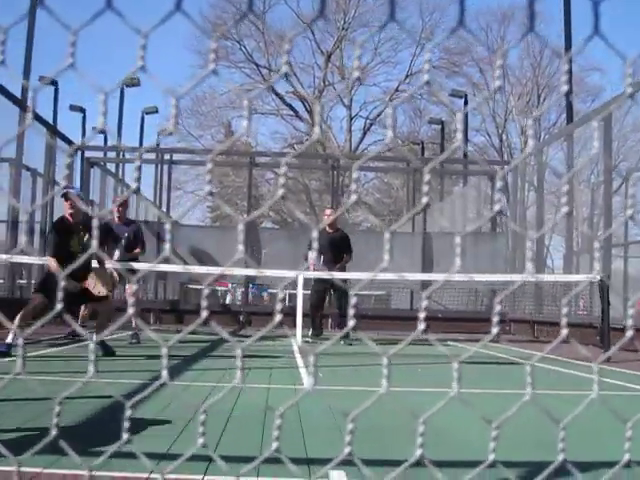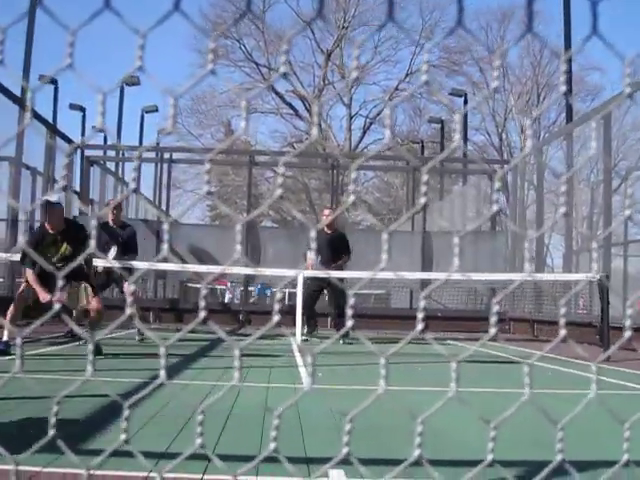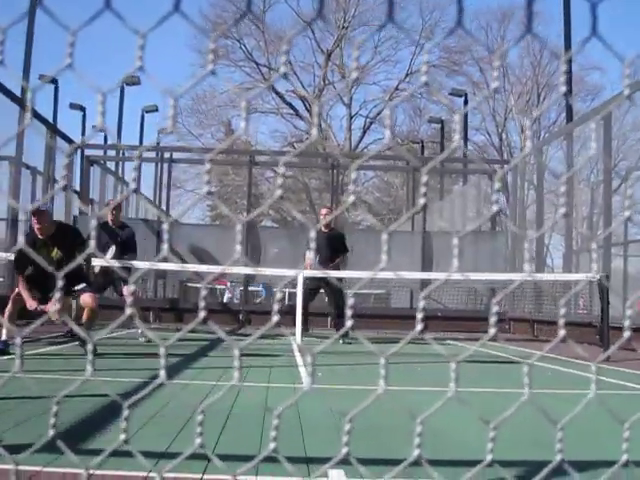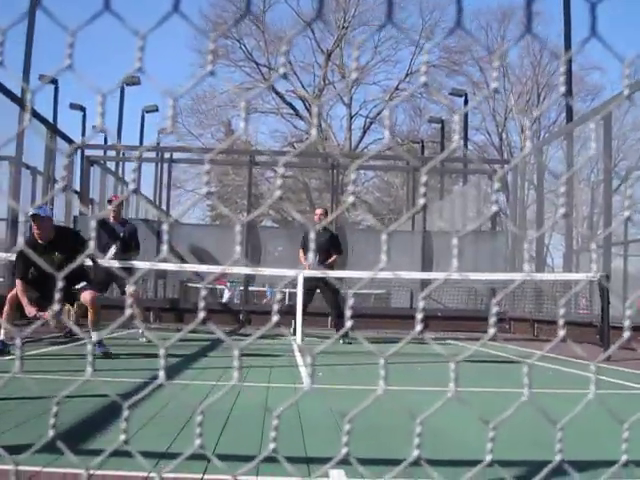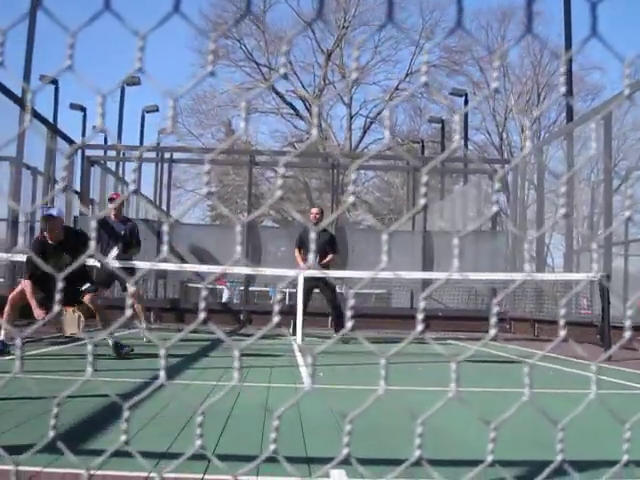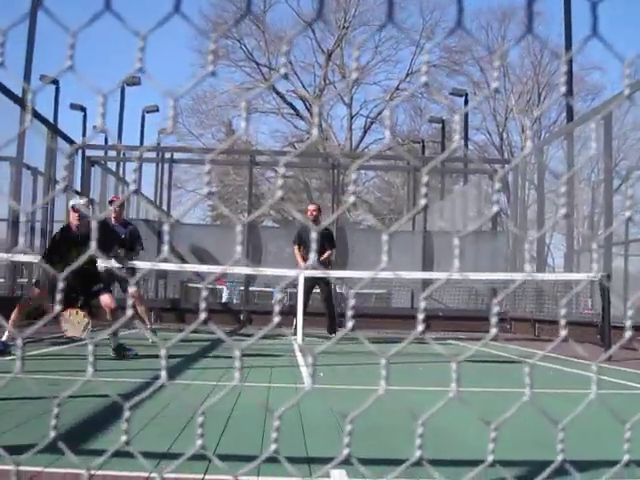
dt=0.1s
person 1, frame 1
left shoulder: (92, 223)
right shoulder: (59, 227)
right elbow: (50, 260)
right wrist: (66, 281)
left hip: (82, 277)
right hip: (57, 275)
left knee: (108, 308)
right knee: (35, 305)
left ankle: (98, 340)
person 1, frame 2
left shoulder: (77, 228)
right shoulder: (37, 236)
left elbow: (87, 252)
right elbow: (29, 269)
left wrist: (90, 271)
right wrist: (41, 292)
left hip: (75, 274)
right hip: (47, 275)
left knee: (97, 306)
right knee: (21, 296)
left ankle: (91, 338)
person 1, frame 3
left shoulder: (68, 232)
right shoulder: (29, 241)
left elbow: (83, 251)
right elbow: (19, 275)
right wrist: (29, 300)
left hip: (71, 275)
right hip: (43, 275)
left knee: (91, 303)
right knee: (16, 297)
left ankle: (84, 337)
person 1, frame 4
left shoulder: (68, 235)
right shoulder: (29, 246)
left elbow: (85, 251)
right elbow: (20, 280)
right wrist: (27, 307)
left hip: (72, 275)
right hip: (44, 277)
left knee: (91, 299)
right knee: (13, 297)
left ankle: (96, 340)
person 1, frame 5
left shoulder: (77, 236)
right shoulder: (38, 246)
right elbow: (29, 280)
right wrist: (35, 308)
left hip: (76, 277)
right hip: (48, 277)
left knee: (94, 301)
right knee: (14, 298)
left ankle: (113, 344)
person 1, frame 6
left shoulder: (101, 232)
right shoulder: (62, 236)
left elbow: (115, 249)
right elbow: (47, 267)
right wrist: (45, 299)
left hip: (87, 277)
left knee: (109, 303)
right knee: (26, 303)
left ankle: (116, 345)
person 2, frame 1
left shoulder: (134, 227)
right shoulder: (107, 225)
left elbow: (141, 250)
left wrist: (126, 256)
left hip: (128, 266)
left knee: (130, 292)
left ankle: (135, 331)
person 2, frame 2
left shoulder: (129, 230)
right shoulder: (101, 227)
left elbow: (134, 255)
left wrist: (120, 259)
left hip: (122, 268)
right hip: (104, 268)
left knee: (130, 291)
right knee: (89, 295)
left ankle: (138, 329)
person 2, frame 3
left shoulder: (128, 231)
right shoulder: (100, 227)
left elbow: (133, 255)
left wrist: (119, 260)
left hip: (120, 270)
right hip: (102, 269)
left knee: (130, 294)
left ankle: (141, 330)
person 2, frame 4
left shoulder: (130, 227)
right shoulder: (101, 224)
left elbow: (136, 252)
right elbow: (94, 245)
left wrist: (121, 257)
left hip: (123, 267)
right hip: (103, 267)
left knee: (132, 294)
left ankle: (142, 330)
person 2, frame 5
left shoulder: (131, 225)
right shoulder: (101, 222)
left elbow: (137, 248)
right elbow: (95, 243)
left wrist: (123, 256)
left hip: (124, 266)
right hip: (105, 265)
left knee: (133, 293)
left ankle: (144, 328)
person 2, frame 6
left shoulder: (131, 228)
left elbow: (137, 251)
left wrist: (126, 258)
left hip: (125, 267)
right hip: (106, 266)
left knee: (135, 294)
left ankle: (150, 328)
person 3, frame 1
left shoulder: (342, 236)
right shoulder: (319, 234)
left elbow: (349, 255)
right elbow: (311, 251)
left wrist: (340, 265)
right wrist: (311, 264)
left knee: (341, 306)
right knee: (314, 304)
left ankle: (344, 336)
right ankle: (315, 333)
person 3, frame 2
left shoulder: (340, 236)
right shoulder: (317, 234)
left elbow: (347, 256)
right elbow: (310, 251)
left wrist: (337, 265)
right wrist: (309, 264)
left knee: (338, 306)
right knee: (307, 302)
left ankle: (343, 335)
right ankle: (310, 330)
person 3, frame 3
left shoulder: (338, 235)
right shoulder: (315, 234)
left elbow: (343, 256)
right elbow: (309, 251)
left wrist: (332, 266)
right wrist: (307, 262)
left knee: (337, 306)
right knee: (302, 302)
left ankle: (343, 335)
right ankle: (302, 330)
person 3, frame 4
left shoulder: (331, 236)
right shoulder: (308, 234)
left elbow: (336, 256)
right elbow: (301, 250)
left wrist: (324, 265)
right wrist: (304, 263)
left knee: (336, 305)
right knee: (301, 305)
left ankle: (343, 335)
right ankle: (295, 333)
person 3, frame 5
left shoulder: (328, 235)
right shoulder: (304, 233)
left elbow: (333, 256)
right elbow: (297, 251)
left wrist: (319, 265)
right wrist: (302, 264)
left knee: (334, 304)
right knee: (301, 304)
left ankle: (340, 333)
right ankle: (294, 333)
person 3, frame 6
left shoulder: (326, 232)
right shoulder: (302, 230)
left elbow: (331, 251)
right elbow: (296, 247)
left wrist: (318, 261)
right wrist: (301, 262)
left knee: (328, 301)
right knee: (302, 301)
left ankle: (332, 332)
